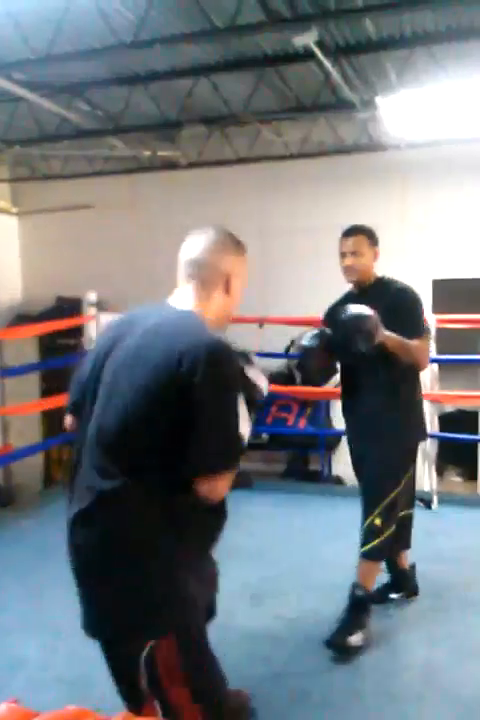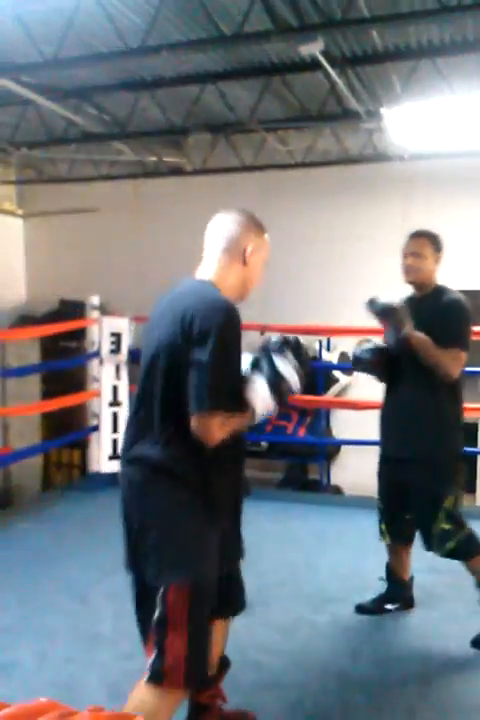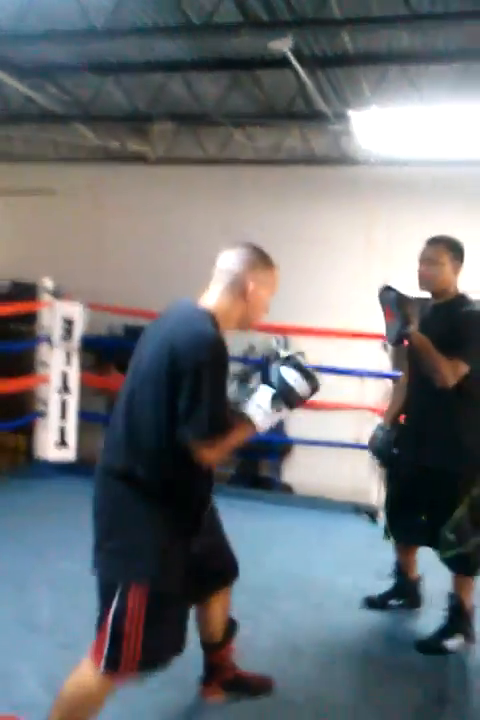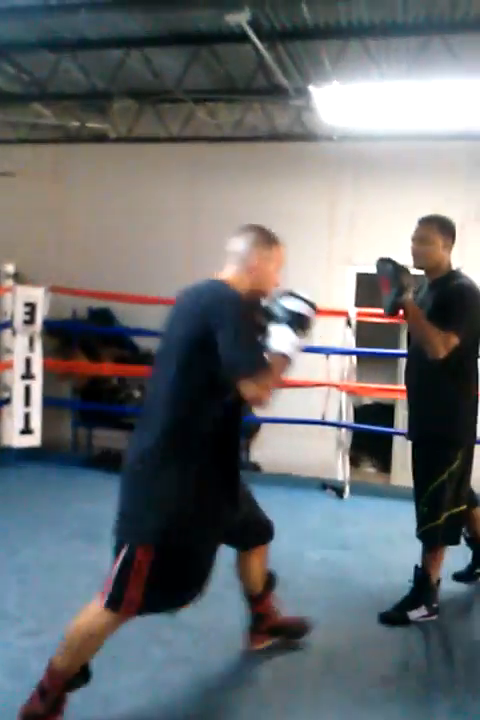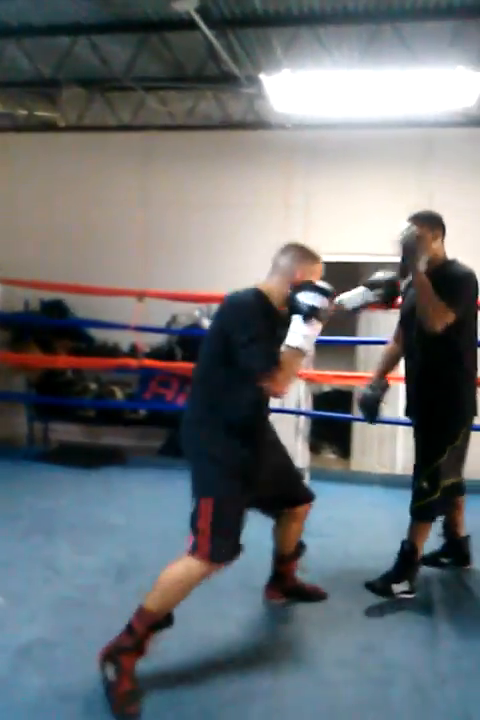
dt=0.4s
person 1, frame 1
left shoulder: (127, 325)
right shoulder: (210, 353)
left elbow: (76, 417)
right elbow: (211, 484)
right wrist: (236, 421)
left hip: (97, 528)
right hip: (140, 545)
left knee: (191, 614)
person 1, frame 2
left shoulder: (176, 300)
right shoulder: (217, 311)
right elbow: (208, 425)
left wrist: (238, 380)
right wrist: (258, 401)
left hip: (172, 486)
right hip: (173, 497)
left knee: (219, 602)
right knee: (172, 668)
person 1, frame 3
left shoulder: (182, 322)
right shoulder: (201, 341)
right elbow: (206, 448)
left wrist: (257, 400)
right wrist: (261, 411)
left hip: (174, 492)
right hip: (139, 503)
left knee: (217, 576)
right knee: (123, 654)
left ankle: (220, 674)
person 1, frame 4
left shoulder: (206, 297)
right shoulder: (229, 302)
right elbow: (255, 390)
left wrist: (275, 336)
right wrist: (286, 340)
left hip: (209, 460)
right hip: (168, 464)
left knee: (254, 536)
right knee: (123, 598)
left ankle: (264, 623)
person 1, frame 5
left shoulder: (269, 309)
right shoulder: (247, 310)
right elbow: (276, 383)
right wrist: (305, 326)
left hip: (252, 434)
right hip: (218, 441)
left knee: (295, 501)
right knee: (209, 555)
left ankle: (282, 581)
right ankle: (120, 653)
person 2, frame 1
left shoulder: (400, 296)
right shoulder: (337, 309)
left elbow: (421, 356)
left wrist: (383, 335)
left hip: (396, 426)
right hip: (360, 425)
left knee: (379, 514)
right knee: (388, 508)
left ankle: (357, 614)
right ankle: (403, 578)
person 2, frame 2
right shoulder: (399, 308)
left wrist: (412, 333)
right wrist: (373, 360)
left hip: (436, 437)
right hip: (398, 432)
left knee: (443, 523)
right knee: (394, 513)
right ankle: (399, 589)
person 2, frame 3
right shoulder: (425, 313)
left wrist: (414, 333)
right wrist: (389, 422)
right hip: (417, 439)
right knee: (403, 513)
right ankle: (406, 585)
person 2, frame 4
right shoulder: (427, 290)
left elbow: (438, 349)
left wrist: (404, 302)
right hip: (429, 411)
left knee: (435, 501)
left ankle: (425, 594)
person 2, frame 5
right shoulder: (415, 285)
left elbow: (435, 322)
right elbow: (401, 338)
left wrist: (418, 271)
right wrist: (378, 380)
right hip: (425, 395)
left knee: (431, 478)
right knee: (445, 473)
left ankle: (406, 570)
